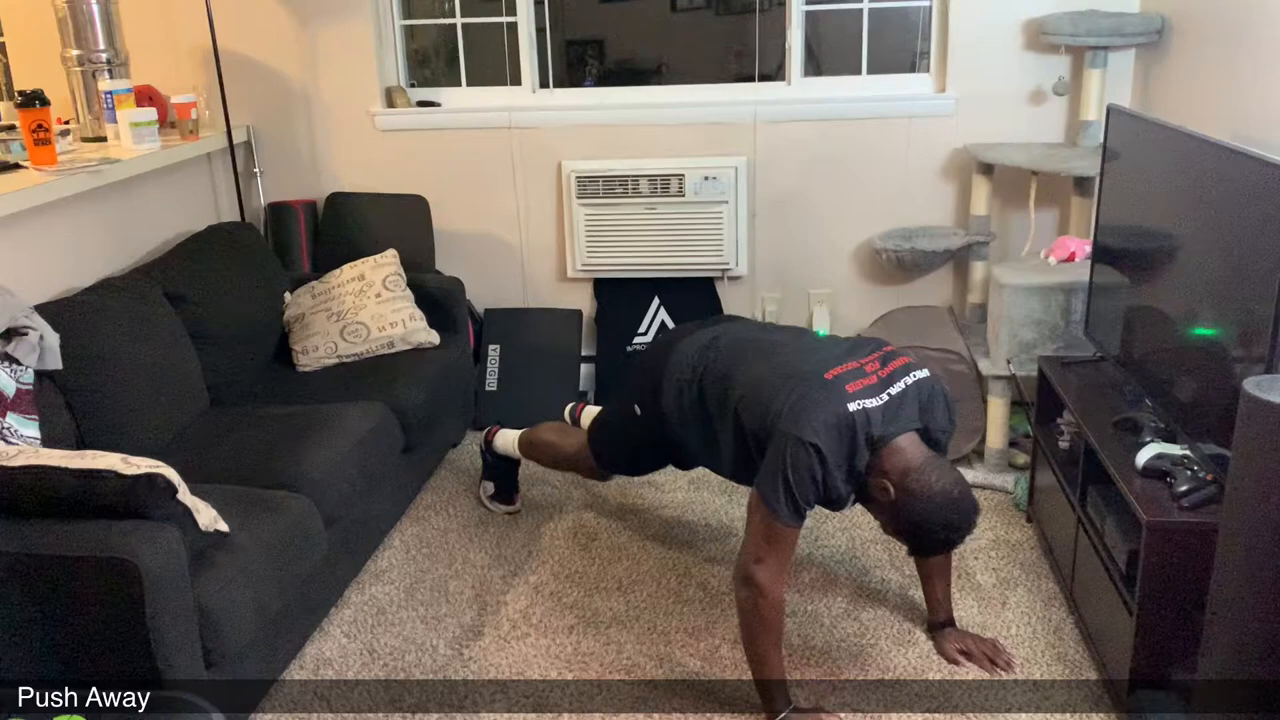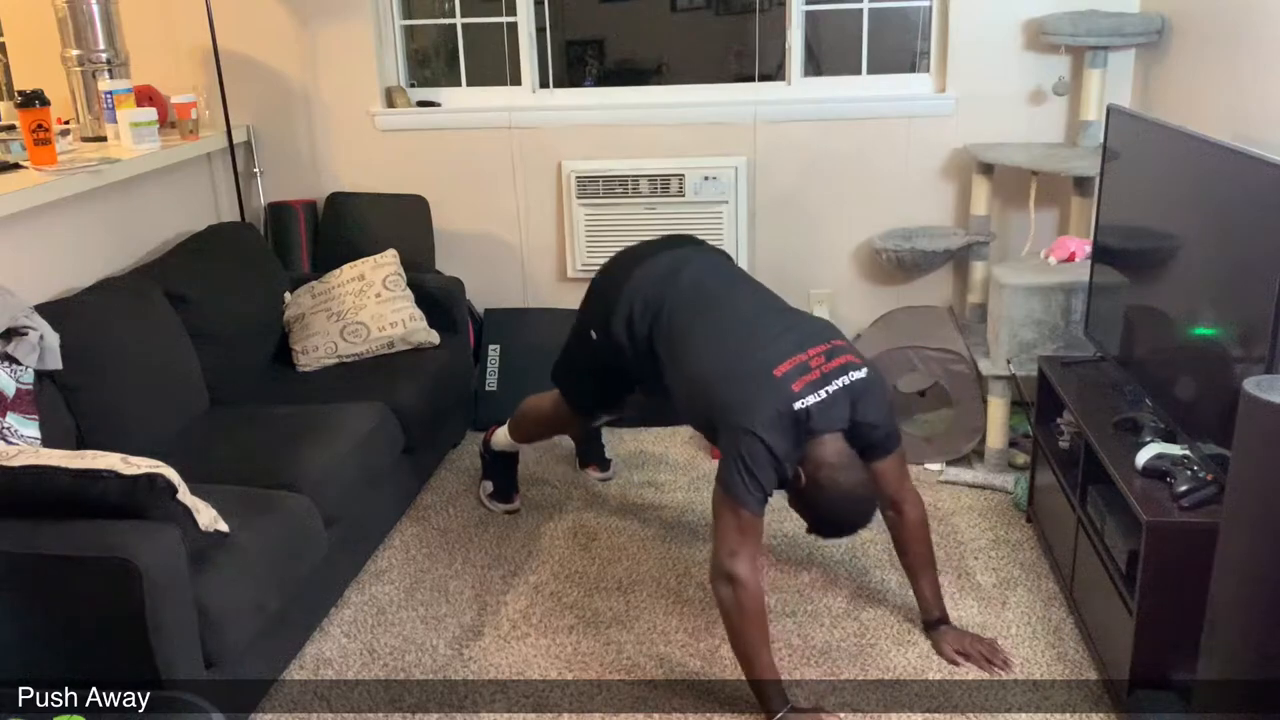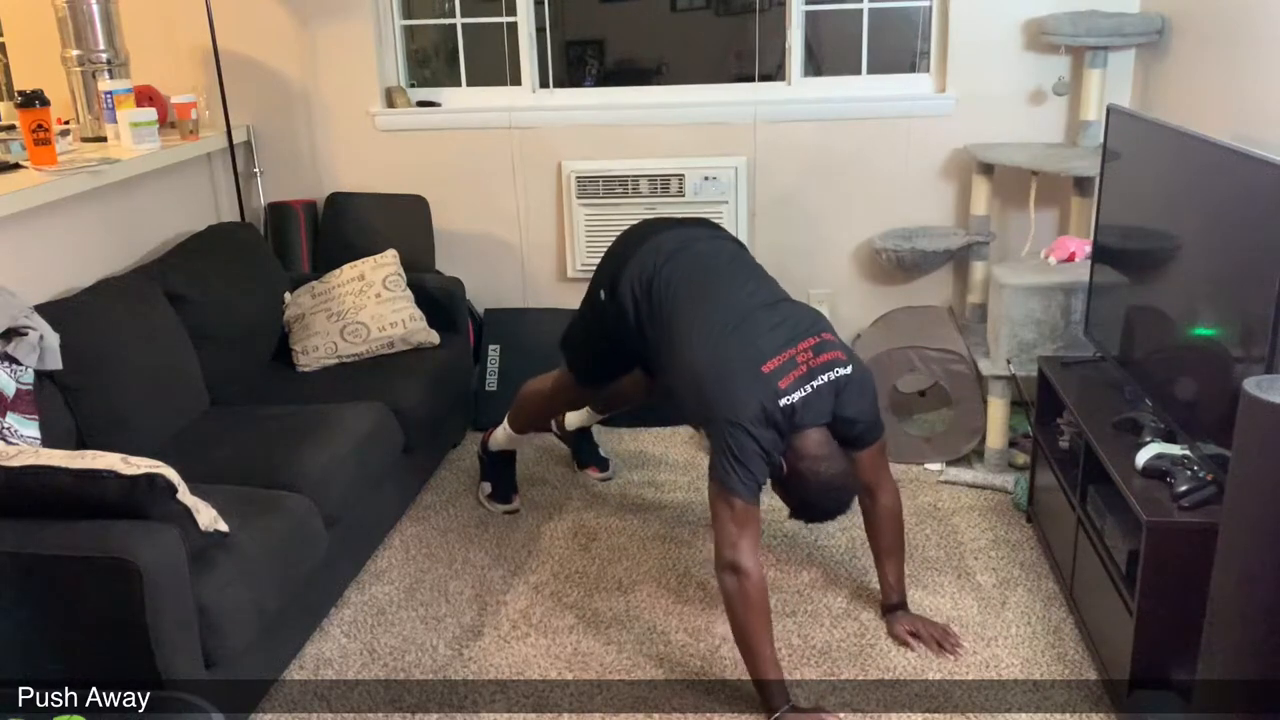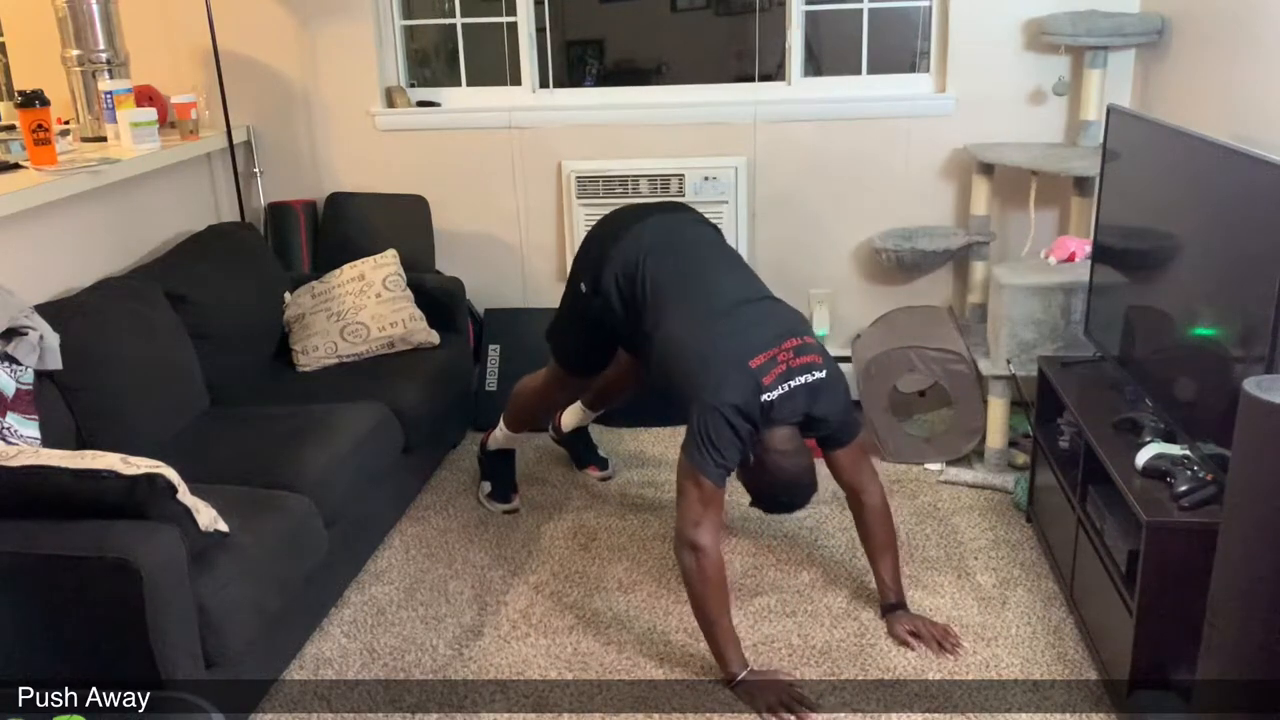
dt=0.5s
person 1, frame 1
left shoulder: (930, 402)
right shoulder: (816, 441)
left elbow: (934, 515)
right elbow: (757, 578)
left wrist: (942, 624)
left hip: (728, 350)
right hip: (680, 377)
right knee: (597, 457)
left ankle: (590, 416)
right ankle: (503, 445)
person 1, frame 2
left shoulder: (863, 391)
right shoulder: (762, 432)
left elbow: (903, 500)
right elbow: (734, 572)
left wrist: (937, 622)
left hip: (696, 268)
right hip: (632, 293)
left knee: (618, 395)
right knee: (574, 408)
left ankle: (587, 435)
right ankle: (502, 444)
person 1, frame 3
left shoulder: (850, 384)
right shoulder: (747, 418)
left elbow: (880, 491)
right elbow: (738, 565)
left wrist: (896, 606)
left hip: (706, 248)
right hip: (638, 268)
left knee: (648, 378)
right knee: (575, 384)
left ankle: (574, 426)
right ankle: (499, 445)
person 1, frame 4
left shoulder: (823, 384)
right shoulder: (725, 407)
left elbow: (865, 489)
right elbow: (697, 543)
left wrist: (895, 606)
right wrist: (739, 675)
left hip: (684, 233)
right hip: (620, 251)
left knee: (635, 365)
right knee: (567, 378)
left ankle: (571, 425)
right ankle: (498, 445)
